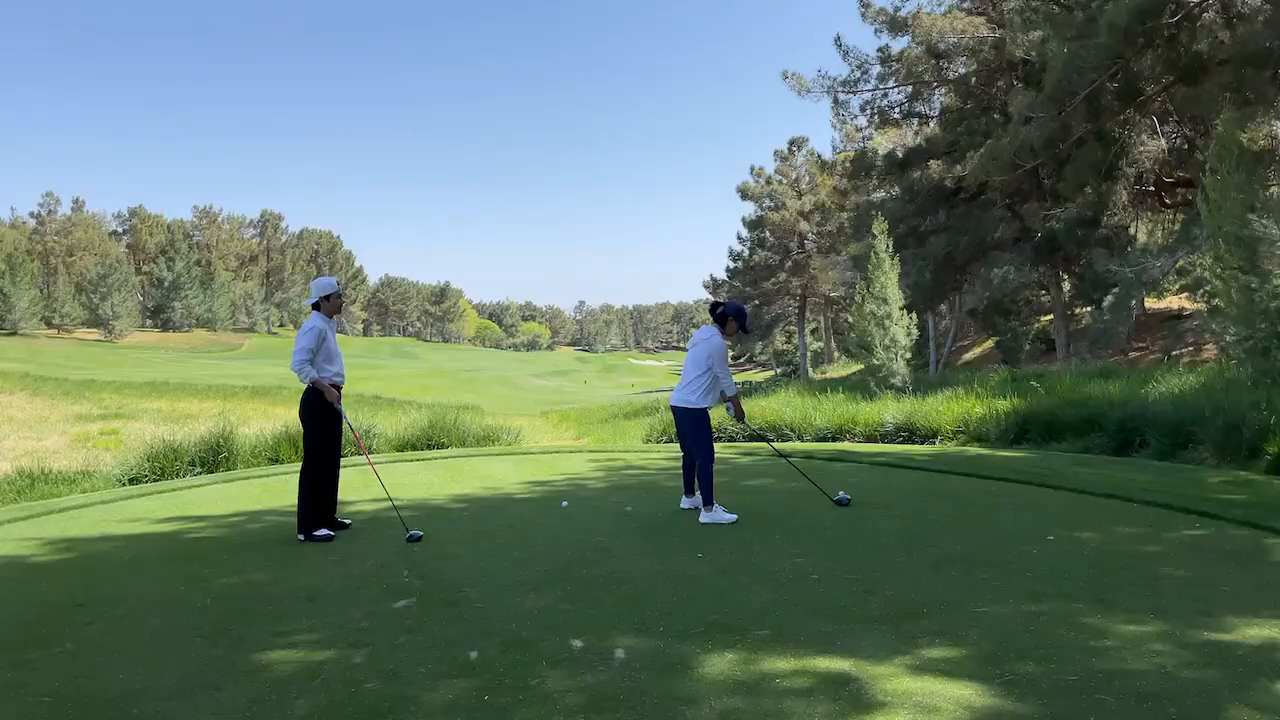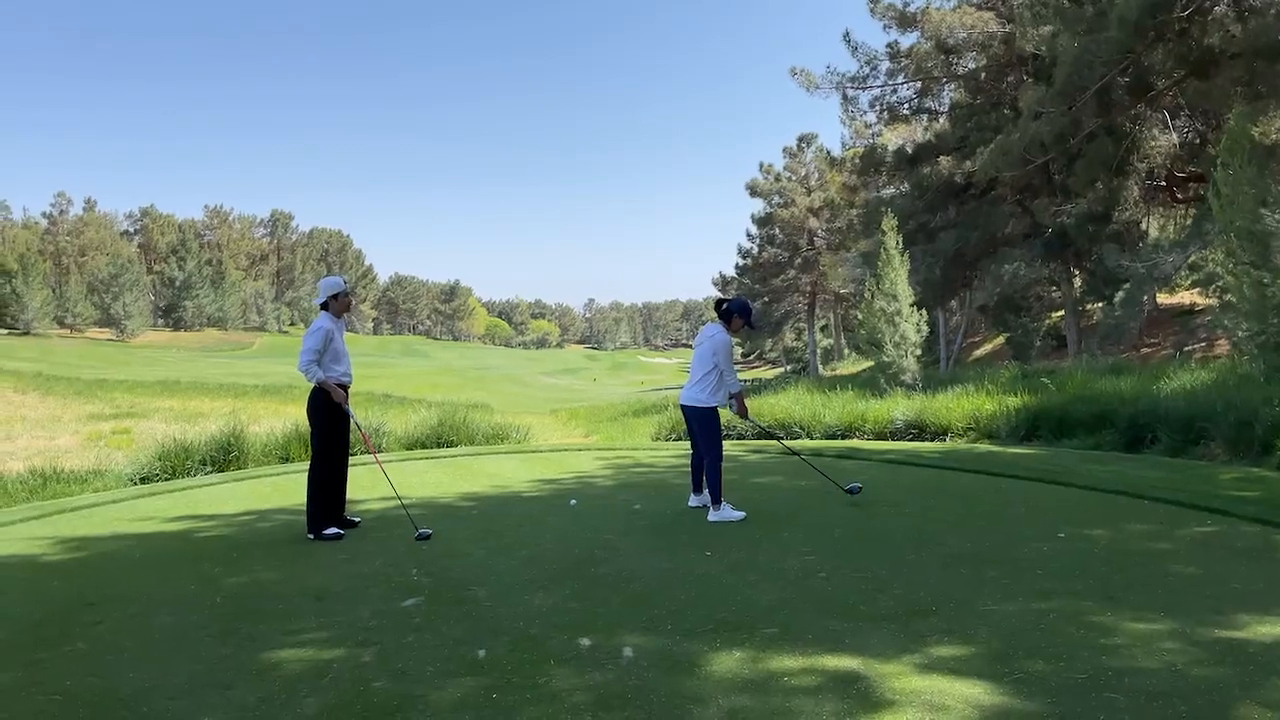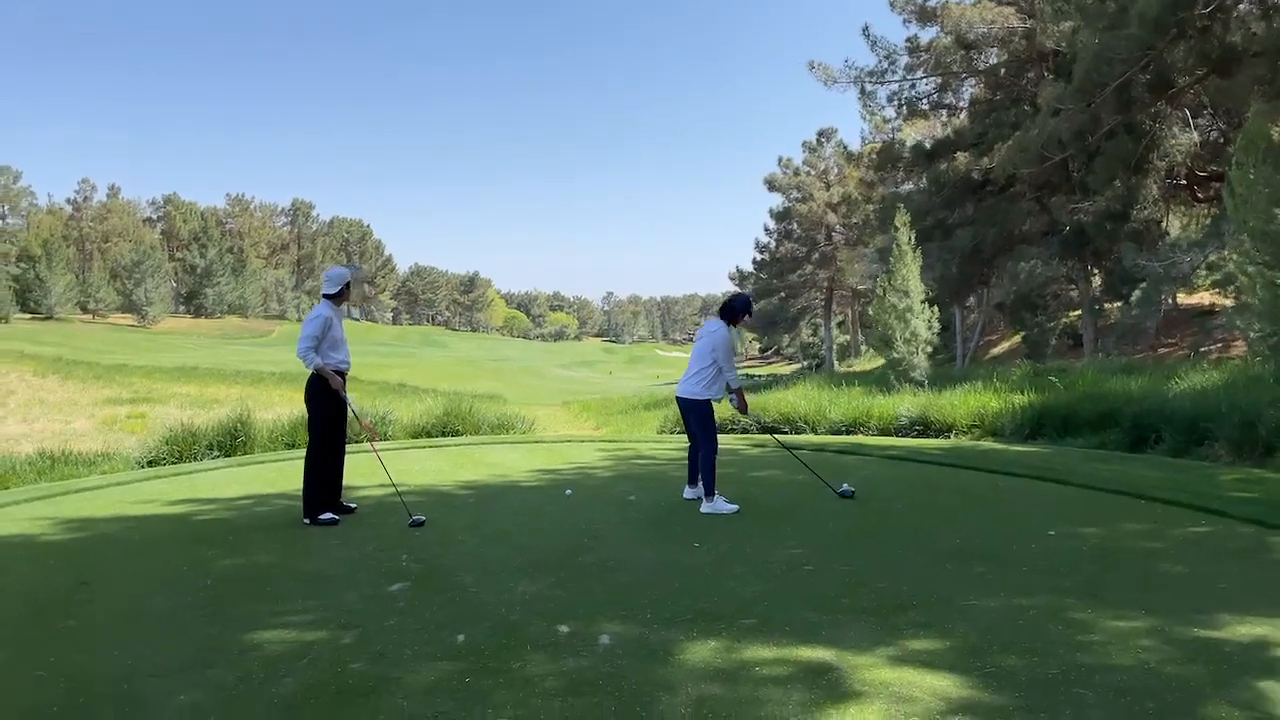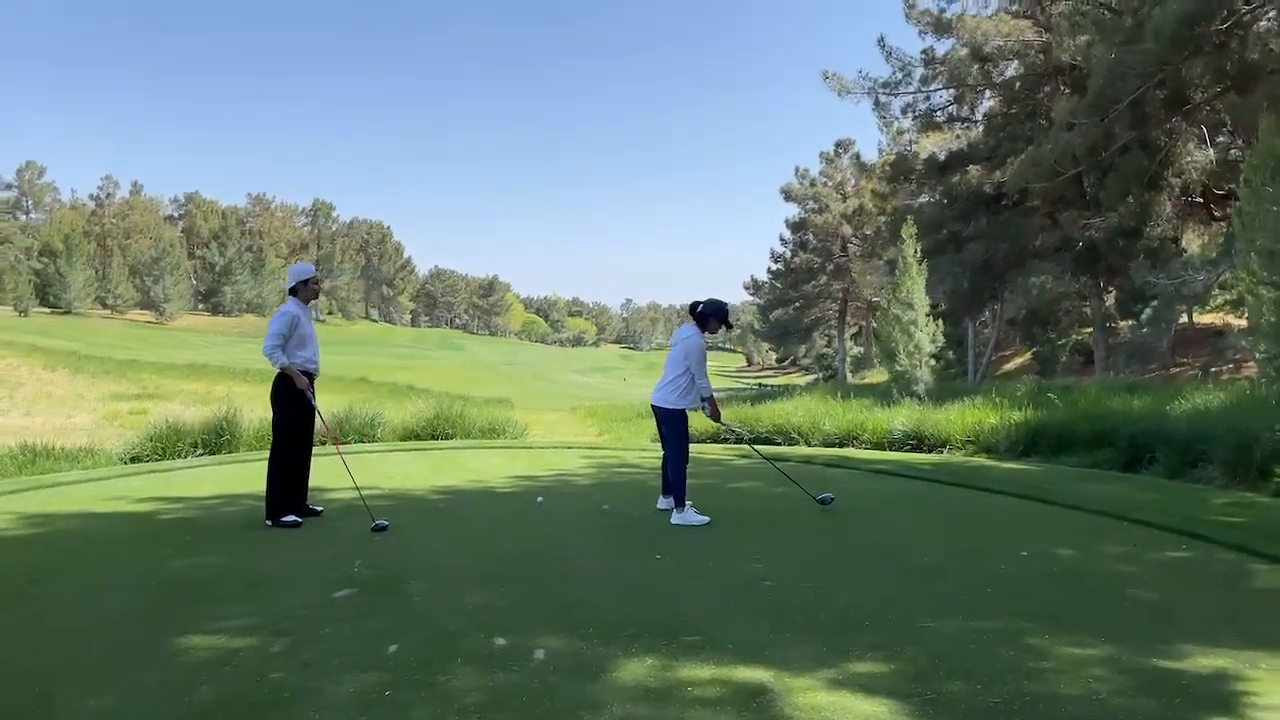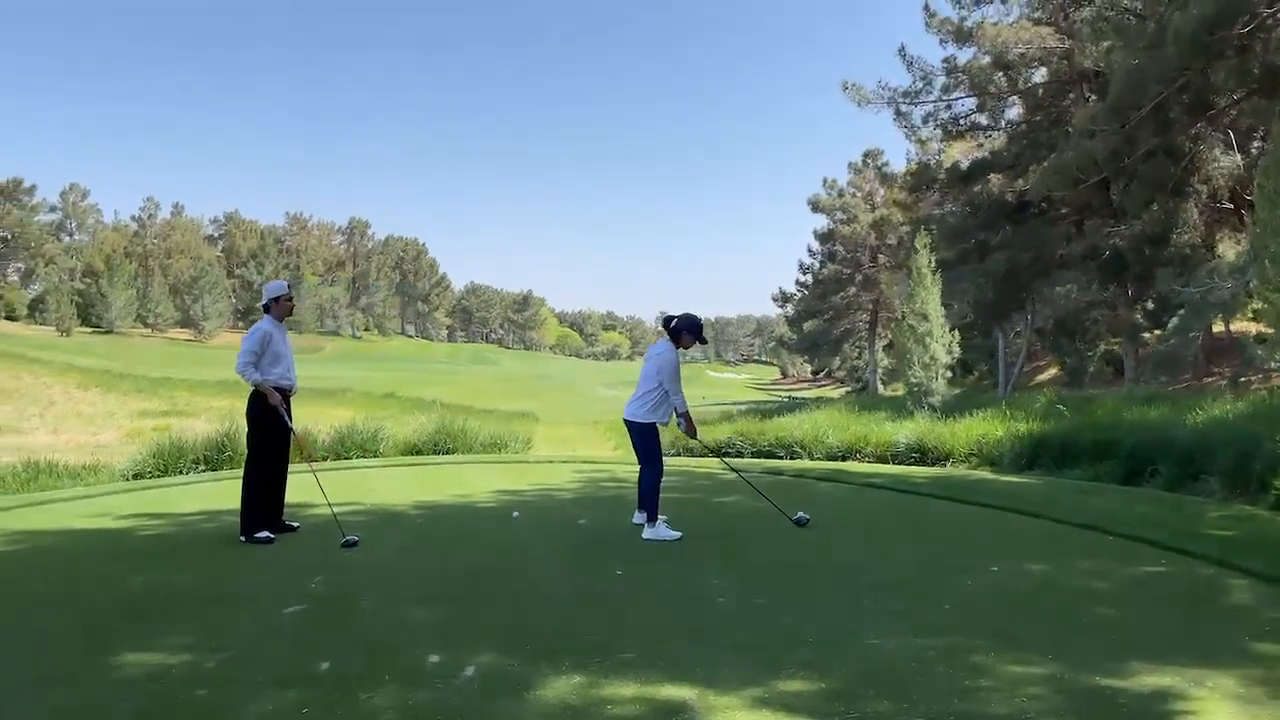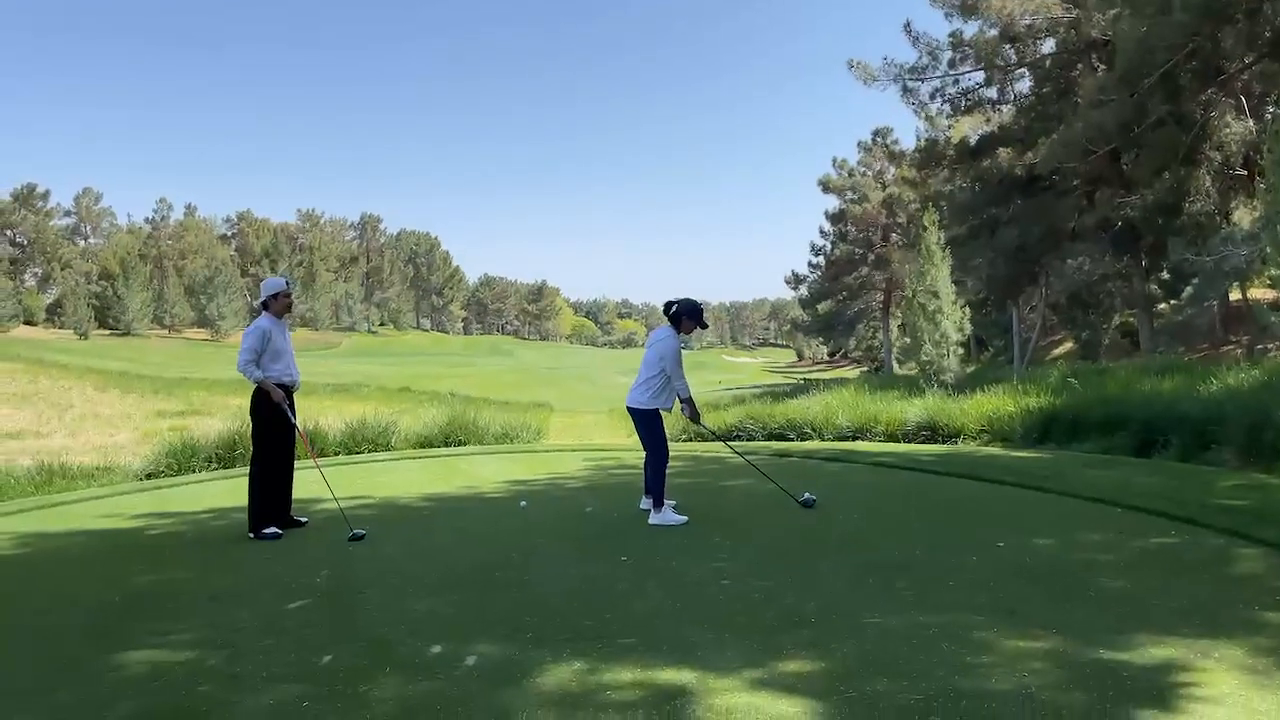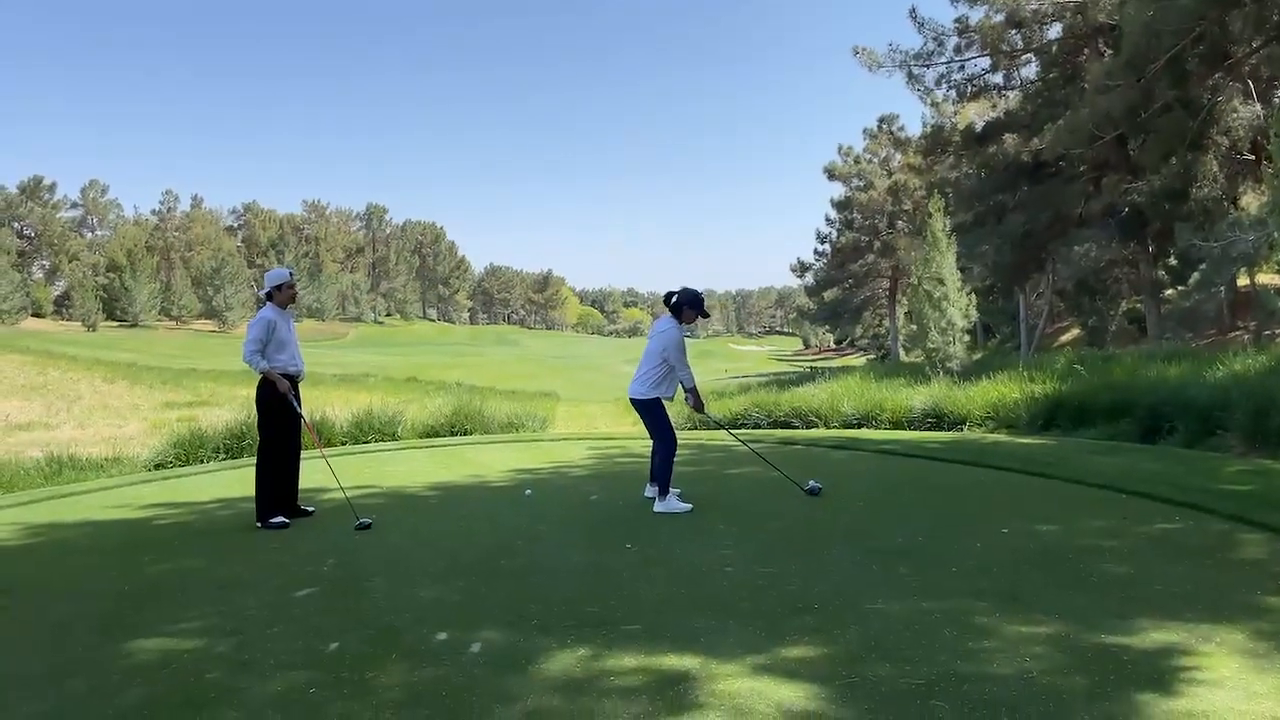
dt=0.7s
person 1, frame 1
left shoulder: (328, 325)
right shoulder: (315, 327)
right elbow: (300, 364)
right wrist: (326, 389)
left hip: (329, 398)
right hip: (318, 399)
left knee: (331, 460)
right knee: (315, 461)
left ankle: (326, 516)
right ankle: (308, 526)
person 1, frame 2
left shoulder: (337, 325)
right shoulder: (322, 327)
right elbow: (307, 365)
right wrist: (333, 389)
left hip: (337, 399)
right hip: (326, 399)
left knee: (339, 458)
right knee: (323, 460)
left ankle: (335, 515)
right ankle: (317, 524)
person 1, frame 3
left shoulder: (334, 314)
right shoulder: (321, 315)
right elbow: (305, 351)
right wrist: (330, 376)
left hip: (335, 385)
right hip: (323, 386)
left knee: (336, 445)
right knee: (320, 446)
left ankle: (331, 500)
right ankle: (313, 509)
person 1, frame 4
left shoulder: (304, 313)
right shoulder: (288, 313)
right elbow: (271, 349)
right wrist: (296, 375)
left hip: (304, 385)
right hip: (290, 385)
left knee: (303, 446)
right knee: (285, 447)
left ankle: (297, 503)
right ankle: (276, 511)
person 1, frame 5
left shoulder: (281, 331)
right shoulder: (261, 331)
right elbow: (244, 366)
right wrist: (269, 392)
left hip: (281, 401)
right hip: (265, 402)
left knee: (279, 462)
right knee: (260, 463)
left ankle: (273, 519)
right ankle: (251, 527)
person 1, frame 6
left shoulder: (282, 327)
right shoulder: (260, 328)
right elbow: (245, 364)
right wrist: (272, 389)
left hip: (285, 396)
right hip: (268, 398)
left knee: (285, 458)
right knee: (265, 460)
left ankle: (281, 514)
right ankle: (259, 523)
person 1, frame 7
left shoulder: (286, 317)
right shoulder: (265, 318)
right elbow: (250, 354)
left wrist: (296, 375)
right wrist: (277, 379)
left hip: (290, 386)
right hip: (273, 388)
left knee: (291, 448)
right knee: (271, 449)
left ankle: (288, 504)
right ankle: (266, 512)
person 2, frame 1
left shoulder: (704, 334)
right shoulder: (716, 342)
right elbow: (725, 377)
left wrist: (727, 398)
right wrist: (737, 406)
left hip: (680, 402)
right hip: (692, 406)
left knee: (691, 452)
right knee: (705, 456)
left ankle: (689, 497)
right ankle: (709, 510)
person 2, frame 2
left shoulder: (709, 331)
right shoulder: (722, 338)
right elbow: (729, 374)
left wrist: (734, 397)
right wrist: (741, 403)
left hip: (690, 400)
right hip: (702, 404)
left knee: (700, 451)
right knee: (713, 455)
left ankle: (698, 495)
right ankle: (717, 509)
person 2, frame 3
left shoulder: (711, 325)
right shoulder: (722, 334)
right elbow: (729, 370)
left wrist: (731, 390)
right wrist: (740, 398)
left hip: (686, 393)
right hip: (697, 397)
left knee: (697, 443)
right knee: (708, 447)
left ankle: (692, 487)
right ankle: (709, 501)
person 2, frame 4
left shoulder: (684, 332)
right shoulder: (695, 340)
right elbow: (700, 377)
left wrist: (704, 400)
right wrist: (713, 406)
left hip: (663, 401)
right hip: (672, 405)
left knee: (672, 453)
right knee: (679, 456)
left ankle: (666, 498)
right ankle: (680, 511)
person 2, frame 5
left shoulder: (661, 347)
right shoulder: (668, 356)
right elbow: (675, 394)
left wrist: (681, 417)
right wrist: (689, 423)
left hip: (637, 416)
right hip: (643, 419)
left knee: (648, 466)
right knee: (654, 470)
left ankle: (642, 512)
right ankle: (651, 526)
person 2, frame 6
left shoulder: (662, 333)
right shoulder: (670, 342)
right elbow: (678, 380)
left wrist: (684, 403)
right wrist: (692, 408)
left hip: (640, 402)
right hip: (645, 405)
left knee: (654, 452)
right knee: (660, 455)
left ankle: (650, 498)
right ankle: (658, 511)
person 2, frame 7
left shoulder: (664, 322)
right shoulder: (673, 334)
left elbow: (677, 368)
right elbow: (683, 370)
left wrist: (687, 392)
right wrist: (696, 398)
left hip: (644, 392)
right hip: (647, 395)
left knee: (661, 440)
right knee: (668, 443)
left ankle: (654, 486)
right ankle: (663, 499)
